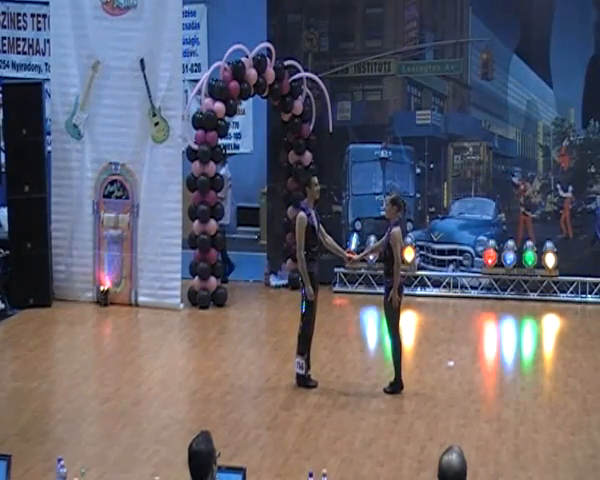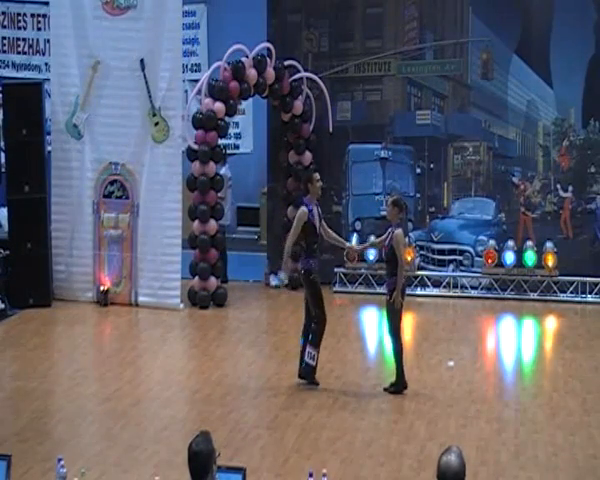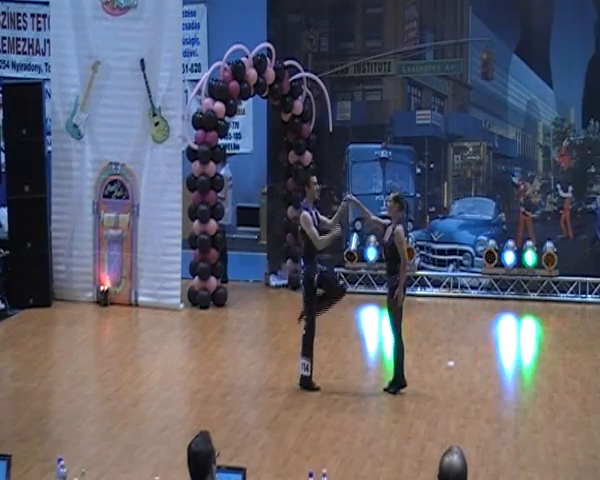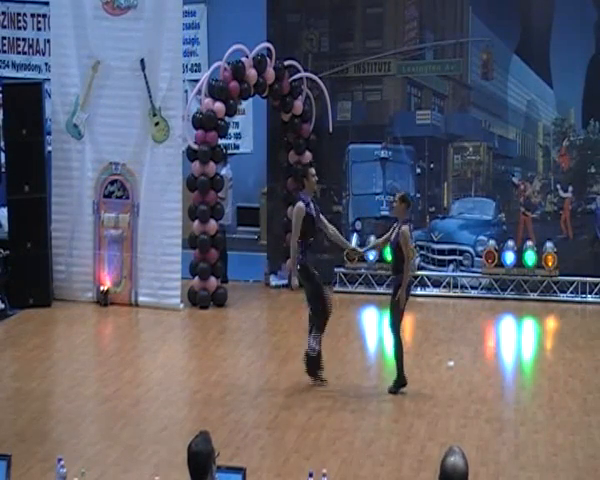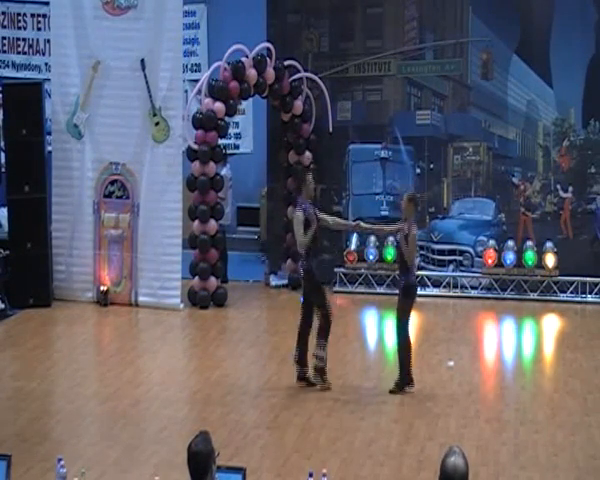
dt=0.5s
person 1, frame 1
left shoulder: (314, 212)
right shoulder: (302, 216)
left elbow: (325, 239)
right elbow: (300, 253)
left wrist: (344, 255)
right wrist: (307, 284)
left hip: (315, 270)
right hip: (307, 272)
left knee: (310, 322)
right knee: (306, 322)
left ankle: (305, 369)
right ankle: (301, 374)
person 1, frame 2
left shoulder: (317, 208)
right shoulder: (304, 211)
left elbow: (327, 233)
right elbow: (290, 240)
left wrist: (348, 247)
right wrist: (285, 267)
left hip: (314, 265)
right hip: (308, 267)
left knee: (310, 318)
right knee: (319, 317)
left ankle: (304, 368)
right ankle: (310, 367)
person 1, frame 3
left shoulder: (314, 211)
right shoulder: (304, 215)
left elbow: (329, 224)
right elbow: (318, 243)
left wrist: (342, 210)
right wrist: (334, 233)
left hip: (317, 267)
right hip: (309, 270)
right knee: (310, 323)
left ankle: (309, 312)
right ankle: (305, 377)
person 1, frame 4
left shoulder: (313, 205)
right shoulder: (300, 206)
left elbow: (329, 229)
right elbow: (293, 241)
left wrist: (349, 246)
right wrist: (294, 274)
left hip: (311, 265)
right hip: (304, 264)
left knee: (318, 311)
right knee: (322, 308)
left ankle: (313, 365)
right ankle: (312, 360)
person 1, frame 5
left shoulder: (311, 208)
right shoulder: (299, 212)
left elbow: (330, 221)
right elbow: (301, 247)
left wrist: (353, 225)
right wrist: (313, 227)
left hip: (312, 268)
right hip: (308, 269)
left knee: (307, 321)
right knee: (325, 316)
left ankle: (302, 373)
right ankle: (319, 368)
person 2, frame 1
left shoulder: (396, 230)
right shoulder: (391, 229)
left elbow: (397, 262)
right elbow: (378, 246)
left wrist: (394, 289)
right wrist: (359, 257)
left hip: (393, 286)
right hip: (389, 284)
left knee: (393, 333)
right knee: (393, 333)
left ankle: (398, 381)
right ankle: (397, 379)
person 2, frame 2
left shoulder: (398, 232)
right shoulder: (391, 230)
left elbow: (402, 263)
right elbow: (378, 242)
left wrist: (398, 291)
right wrist: (359, 248)
left hip: (396, 287)
right hip: (391, 285)
left knee: (395, 334)
right knee: (392, 333)
left ankle: (400, 381)
right ankle: (399, 379)
person 2, frame 3
left shoulder: (398, 229)
right shoulder: (388, 225)
left elbow: (404, 259)
right elbow: (370, 218)
left wrist: (400, 287)
right wrist: (356, 203)
left hip: (396, 283)
right hip: (391, 282)
left knee: (396, 332)
right knee: (395, 332)
left ankle: (399, 379)
right ankle: (398, 378)
person 2, frame 4
left shoulder: (404, 230)
right shoulder: (396, 227)
left elbow: (409, 262)
right elbow: (381, 242)
left wrist: (404, 288)
right wrist: (363, 249)
left hip: (402, 285)
right hip: (397, 283)
left knee: (395, 331)
right knee: (394, 331)
left ankle: (400, 379)
right ankle: (400, 378)
person 2, frame 5
left shoulder: (411, 230)
right shoulder: (403, 227)
left elbow: (411, 261)
right elbow: (385, 230)
left wrist: (402, 239)
right wrist: (364, 226)
left hip: (408, 283)
right hip: (404, 281)
left knee: (401, 330)
right knee: (402, 330)
left ankle: (404, 378)
right ankle: (406, 376)
person 3, frame 1
left shoulder: (223, 173)
right shoulder: (225, 171)
left elbow: (221, 197)
left hip: (221, 216)
right hip: (224, 216)
left knee: (221, 246)
right knee: (221, 245)
left ankle: (224, 275)
right ankle: (229, 264)
person 3, frame 2
left shoulder: (223, 173)
right shoulder: (226, 170)
left elbow: (221, 196)
left hip: (220, 217)
right hip: (224, 216)
left knee: (221, 247)
right knee: (221, 247)
left ankle: (223, 276)
right ankle: (222, 275)
person 3, frame 3
left shoulder: (223, 173)
right shoulder: (226, 170)
left elbow: (221, 197)
left hip: (221, 217)
right hip: (224, 216)
left knee: (221, 248)
right knee: (221, 248)
left ankle: (223, 275)
right ankle: (222, 275)
person 3, frame 4
left shoulder: (223, 174)
right shoulder: (227, 170)
left elbow: (221, 197)
right hip: (224, 216)
left knee: (221, 248)
right knee: (221, 248)
left ankle: (223, 275)
right ankle: (222, 275)
person 3, frame 5
left shoulder: (223, 174)
right shoulder: (226, 169)
left elbow: (221, 197)
right hip: (223, 216)
left knee: (220, 248)
right knee: (221, 248)
left ankle: (222, 275)
right ankle: (223, 275)
